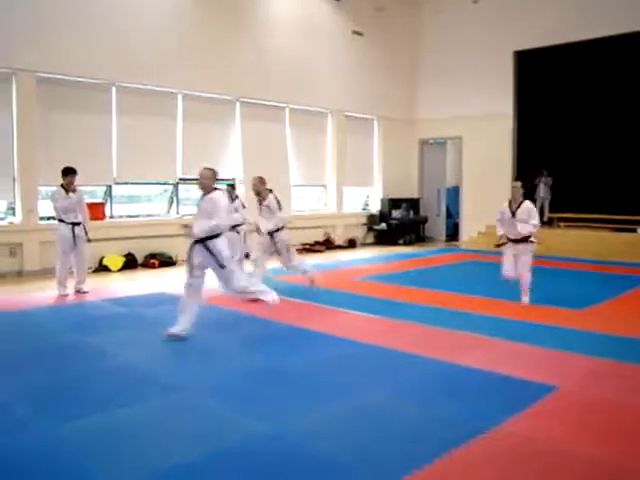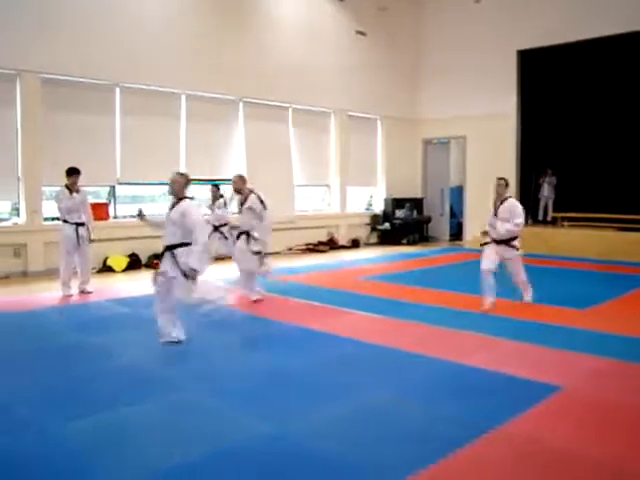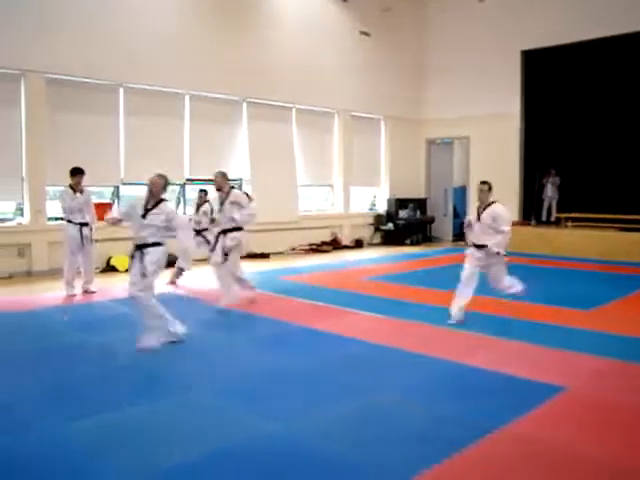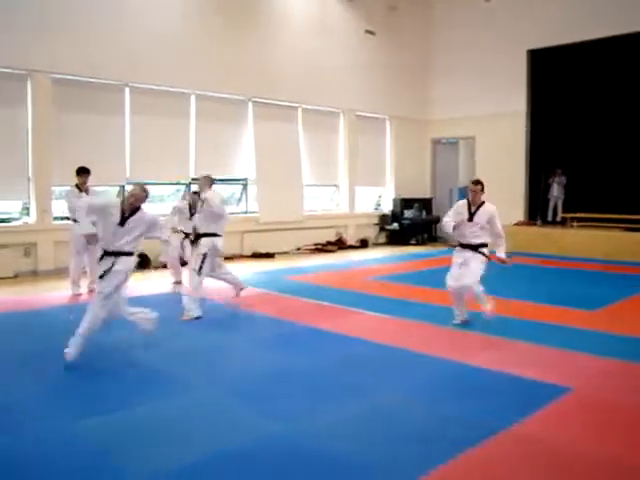
dt=0.1s
person 1, frame 1
left shoulder: (216, 198)
right shoulder: (205, 198)
left elbow: (222, 223)
left wrist: (197, 229)
right wrist: (195, 228)
left hip: (214, 246)
right hip: (201, 247)
left knee: (234, 281)
right knee: (192, 287)
left ankle: (266, 293)
right ankle: (182, 328)
person 1, frame 2
left shoulder: (189, 208)
right shoulder: (175, 205)
left elbow: (201, 237)
left wrist: (195, 265)
right wrist: (145, 220)
left hip: (183, 255)
right hip: (171, 255)
left knee: (178, 297)
right knee: (162, 296)
right ankle: (172, 333)
person 1, frame 3
left shoulder: (167, 210)
right shoulder: (138, 205)
left elbow: (185, 233)
right elbow: (122, 214)
left wrist: (183, 264)
right wrist: (114, 217)
left hip: (154, 253)
right hip: (140, 254)
left knee: (138, 292)
right knee: (143, 295)
left ankle: (155, 333)
right ankle: (174, 331)
person 1, frame 4
left shoulder: (146, 218)
right shoulder: (110, 205)
left elbow: (162, 231)
right elbow: (85, 205)
right wrist: (88, 230)
left hip: (122, 262)
right hip: (107, 259)
left knee: (101, 299)
right knee: (112, 304)
left ankle: (77, 345)
right ankle: (146, 317)
person 2, frame 1
left shoulder: (528, 206)
right shoulder: (505, 206)
left elbow: (534, 226)
right elbow: (500, 221)
left wrist: (520, 230)
right wrist: (501, 233)
left hip: (524, 243)
right hip: (509, 244)
left knee: (523, 273)
right knee: (507, 274)
left ankle: (525, 296)
right ankle: (522, 275)
person 2, frame 2
left shoulder: (513, 204)
right shoulder: (494, 204)
left elbow: (518, 225)
left wrist: (499, 227)
right wrist: (488, 231)
left hip: (509, 245)
right hip: (494, 244)
left knee: (518, 274)
right knee: (486, 269)
left ankle: (527, 294)
right ankle: (489, 298)
person 2, frame 3
left shoulder: (498, 210)
right shoulder: (477, 208)
left elbow: (506, 233)
left wrist: (491, 246)
right wrist: (468, 226)
left hip: (493, 252)
right hip: (475, 250)
left knee: (500, 283)
right knee: (466, 279)
left ankle: (517, 286)
right ankle: (456, 314)
person 2, frame 4
left shoulder: (490, 210)
right shoulder: (460, 205)
left elbow: (498, 233)
right elbow: (446, 222)
left wrist: (500, 253)
right wrist: (454, 226)
left hip: (478, 253)
right hip: (461, 251)
left knee: (468, 283)
right knee: (453, 285)
left ankle: (485, 302)
right ankle: (461, 315)
person 3, frame 1
left shoulder: (78, 192)
right shoulder: (56, 193)
left elbow: (84, 211)
right elbow: (62, 209)
left wrist: (86, 228)
right wrist: (71, 194)
left hip: (78, 228)
right hip: (64, 228)
left knee: (81, 259)
right knee: (63, 260)
left ankle: (79, 285)
right ankle: (62, 287)
person 3, frame 2
left shoulder: (82, 193)
right shoulder: (60, 194)
left elbow: (87, 211)
right elbow: (66, 209)
left wrist: (89, 229)
right wrist: (75, 195)
left hip: (82, 228)
right hip: (68, 229)
left knee: (85, 259)
right knee: (67, 260)
left ankle: (83, 285)
right ankle: (66, 288)
person 3, frame 3
left shoulder: (86, 193)
right shoulder: (65, 193)
left elbow: (91, 211)
right elbow: (69, 209)
left wrist: (92, 228)
right wrist: (78, 195)
left hip: (86, 229)
right hip: (72, 229)
left knee: (88, 259)
right knee: (71, 260)
left ankle: (87, 285)
right ankle: (70, 287)
person 3, frame 4
left shoulder: (92, 192)
right shoulder: (71, 193)
right elbow: (75, 208)
right wrist: (84, 194)
right hip: (79, 228)
left knee: (94, 258)
right knee: (77, 259)
left ankle: (92, 285)
right ankle: (75, 287)
person 4, frame 1
left shoulder: (272, 199)
right shoulder: (260, 198)
left elbow: (280, 218)
left wrist: (263, 226)
left hip: (277, 235)
right hip: (266, 235)
left knee: (289, 261)
right knee: (258, 260)
left ankle: (307, 272)
person 4, frame 2
left shoulder: (254, 198)
right shoulder: (241, 198)
left elbow: (266, 219)
left wrist: (262, 237)
right wrist: (238, 226)
left hip: (254, 238)
right hip: (243, 237)
left knee: (254, 267)
right knee: (244, 268)
right ankle: (254, 293)
person 4, frame 3
left shoulder: (236, 194)
right shoulder: (221, 196)
left elbow: (251, 211)
left wrist: (236, 218)
right wrist: (217, 221)
left hip: (232, 236)
right hip: (223, 235)
left knee: (220, 264)
right knee: (231, 268)
left ankle: (228, 296)
right ankle: (248, 287)
person 4, frame 4
left shoulder: (212, 198)
right shoulder: (206, 200)
left hip: (209, 242)
right hip: (203, 241)
left knee: (196, 273)
right knee: (215, 270)
left ankle: (193, 310)
right ankle: (238, 284)
